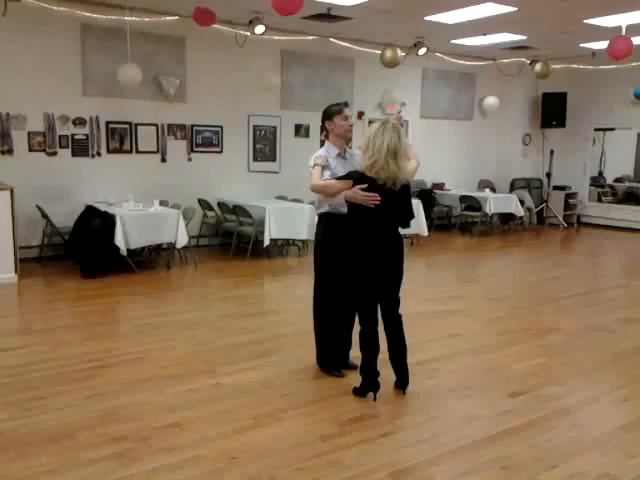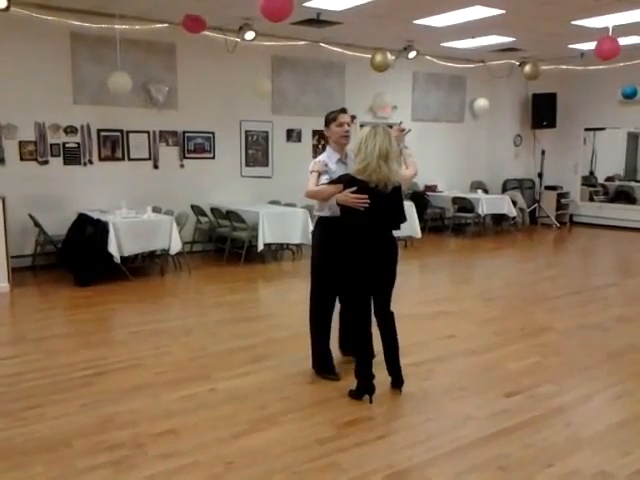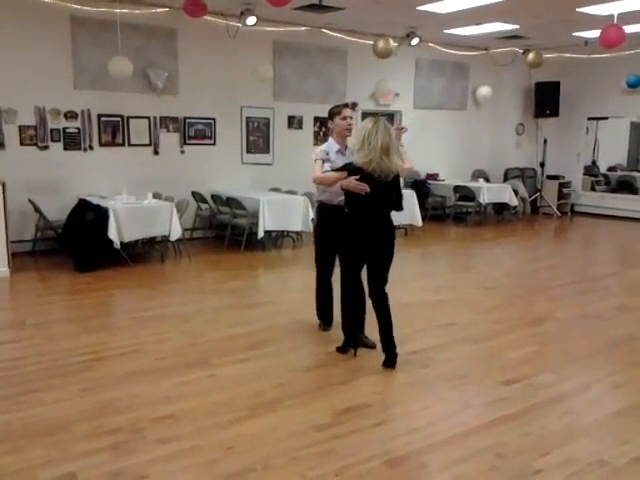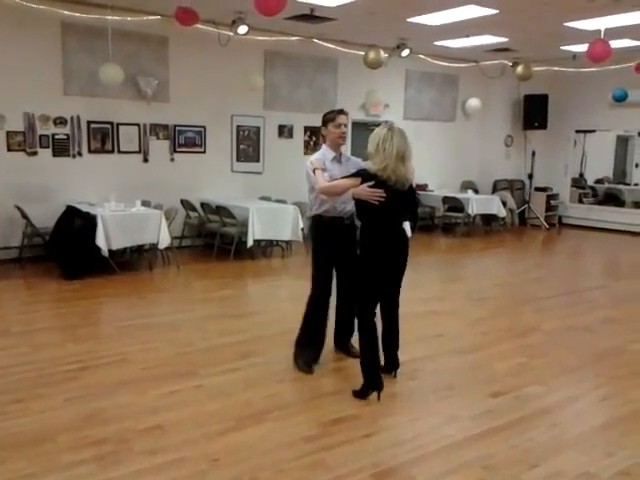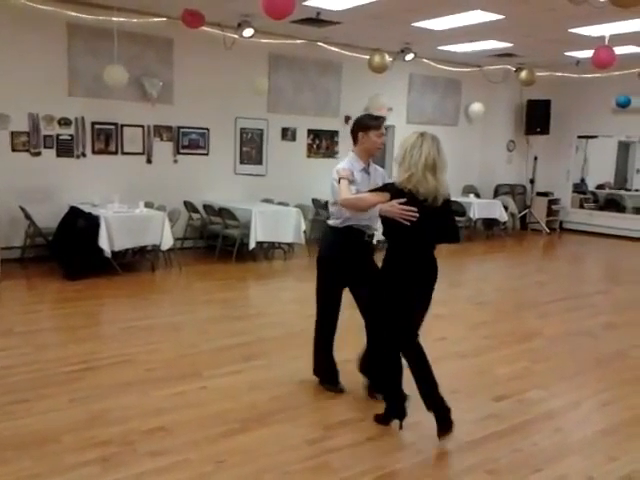
dt=1s
person 1, frame 1
left shoulder: (359, 178)
right shoulder: (403, 177)
left elbow: (317, 186)
right elbow: (414, 159)
left wrist: (319, 164)
right wrist: (399, 134)
left hip: (365, 255)
right hip: (392, 253)
left knee: (368, 317)
right knee: (392, 313)
left ankle: (369, 381)
right ankle: (402, 377)
person 1, frame 2
left shoulder: (350, 181)
right shoulder: (395, 181)
left elbow: (312, 192)
right elbow: (412, 169)
left wrist: (316, 171)
right wrist: (400, 143)
left hip: (358, 255)
right hip: (385, 253)
left knee: (361, 317)
right knee: (384, 313)
left ankle: (365, 383)
right ankle: (396, 376)
person 1, frame 3
left shoulder: (354, 169)
right shoulder: (393, 169)
left elbow: (318, 179)
right elbow: (408, 164)
right wrist: (396, 142)
left hip: (357, 235)
right hip: (383, 234)
left knee: (351, 285)
right knee: (378, 290)
left ankle: (350, 341)
right ankle: (390, 351)
person 1, frame 4
left shoulder: (368, 176)
right shoulder: (405, 179)
left elbow: (324, 188)
right elbow: (411, 215)
left wrist: (318, 169)
left hip: (373, 248)
right hip: (398, 247)
left knee: (366, 311)
right knee: (389, 304)
left ankle: (372, 380)
right ankle: (391, 361)
person 1, frame 5
left shoulder: (397, 190)
right shoulder: (441, 195)
left elbow: (347, 201)
right elbow: (451, 235)
left wrist: (345, 178)
left hip: (397, 272)
right hip: (425, 273)
left knee: (389, 338)
right knee: (408, 339)
left ankle: (395, 407)
right ankle: (439, 410)
person 2, frame 1
left shoulder: (356, 157)
right shoulder: (321, 157)
right elbow: (323, 189)
right wrist: (347, 195)
right hip: (332, 227)
left knee: (349, 293)
right knee: (328, 294)
left ankle: (342, 354)
right ankle: (326, 358)
person 2, frame 2
left shoulder: (356, 161)
right shoulder: (322, 162)
right elbow: (316, 193)
right wrist: (338, 198)
right hip: (329, 230)
right knee: (324, 296)
left ankle: (350, 345)
right ankle: (322, 361)
person 2, frame 3
left shoulder: (356, 153)
right shoulder: (324, 151)
right elbow: (317, 177)
right wrist: (343, 183)
right hip: (328, 215)
right knee: (325, 270)
left ankle: (355, 329)
right ankle: (325, 317)
person 2, frame 4
left shoulder: (353, 162)
right shoulder: (316, 161)
right elbow: (326, 192)
right wrist: (355, 192)
left hip: (348, 226)
right hip: (325, 227)
left knee: (349, 287)
right knee: (322, 290)
left ankle: (343, 340)
right ankle: (305, 350)
person 2, frame 5
left shoulder: (378, 173)
right shoulder: (344, 169)
left elbow: (395, 198)
right elbow: (349, 205)
right wrist: (384, 209)
left hip: (363, 246)
right hip: (338, 244)
left knee: (379, 311)
right knee: (329, 310)
left ankle: (378, 375)
right ankle: (326, 373)
